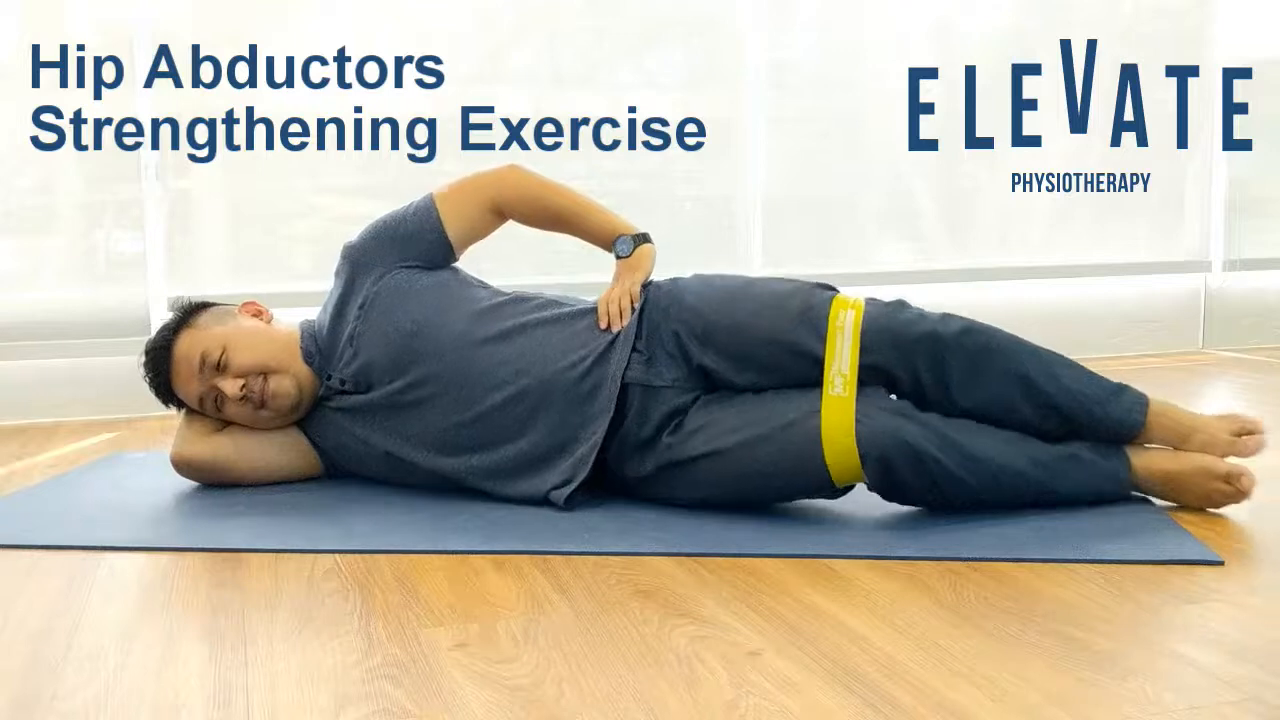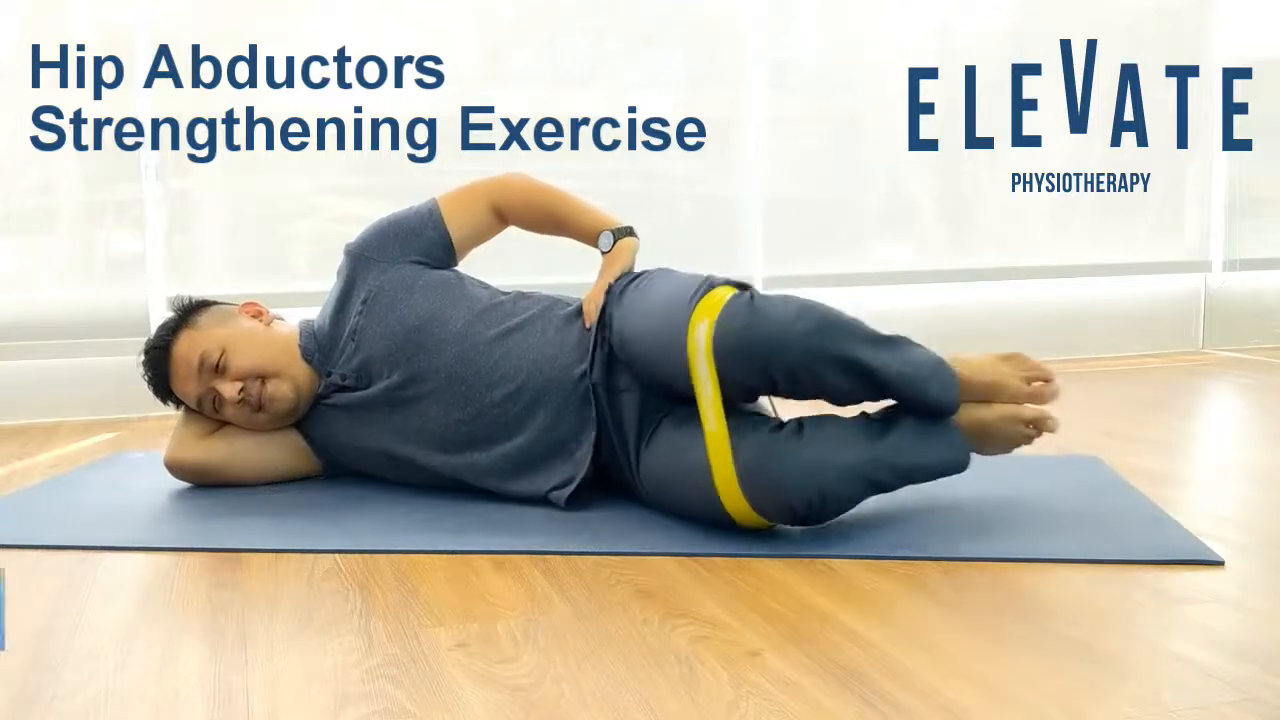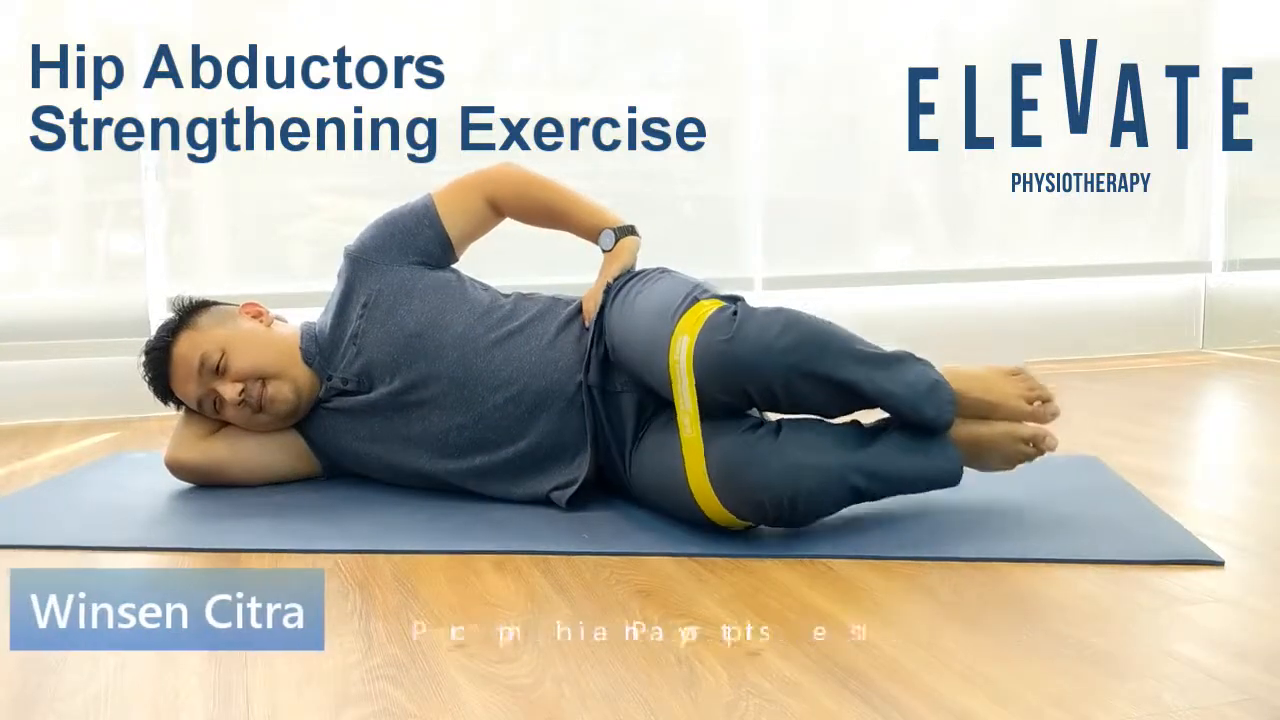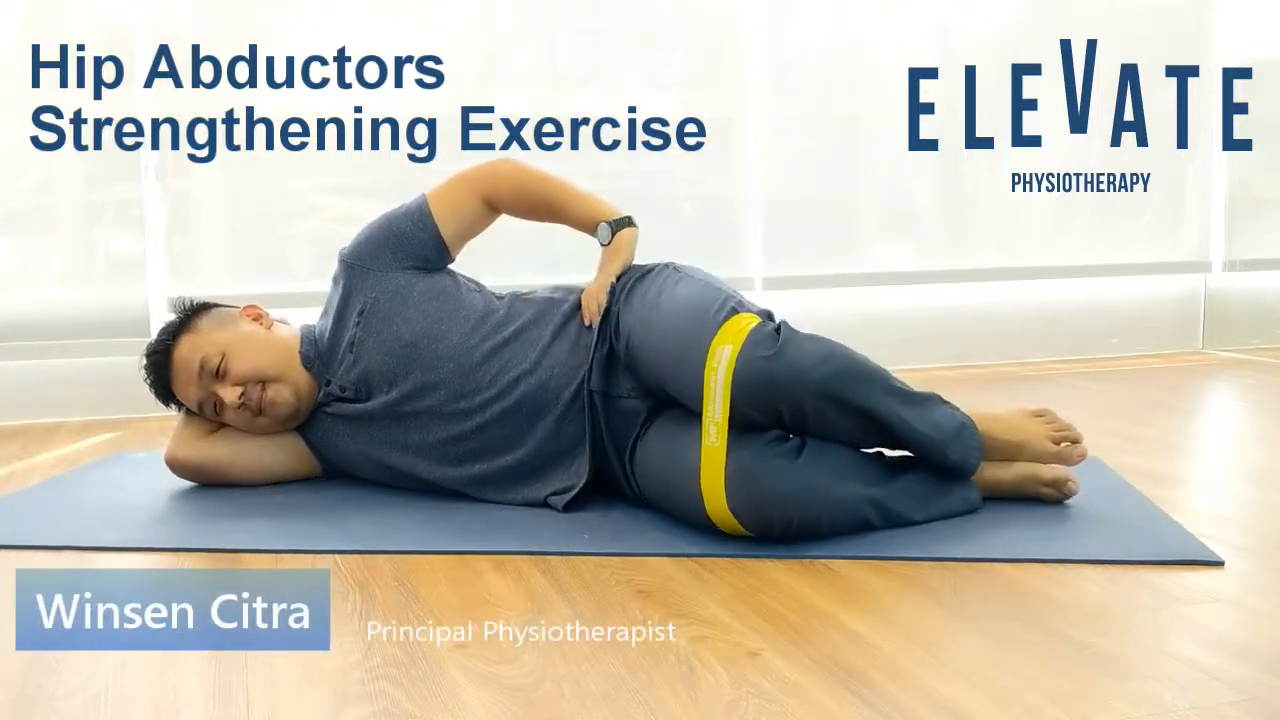
dt=0.5s
person 1, frame 1
left shoulder: (369, 270)
right shoulder: (331, 438)
left elbow: (503, 182)
left wrist: (631, 246)
left hip: (659, 338)
right hip: (654, 460)
left knee: (893, 341)
right knee: (884, 437)
left ankle: (1148, 420)
right ankle: (1131, 472)
person 1, frame 2
left shoulder: (372, 268)
right shoulder: (325, 434)
left elbow: (504, 191)
left wrist: (616, 241)
left hip: (625, 331)
right hip: (634, 449)
left knee: (742, 337)
right knee: (785, 476)
left ankle: (943, 380)
right ankle: (955, 431)
person 1, frame 3
left shoulder: (369, 269)
right shoulder: (326, 436)
left elbow: (499, 182)
left wrist: (616, 236)
left hip: (626, 324)
right hip: (624, 452)
left knee: (726, 350)
right knee: (754, 475)
left ankle: (938, 393)
right ankle: (950, 446)
person 1, frame 4
left shoulder: (367, 272)
right shoulder: (327, 438)
left elbow: (493, 177)
left wrist: (613, 227)
left hip: (631, 325)
right hip: (628, 448)
left knee: (768, 368)
right knee: (767, 495)
left ankle: (963, 432)
right ankle: (970, 482)
